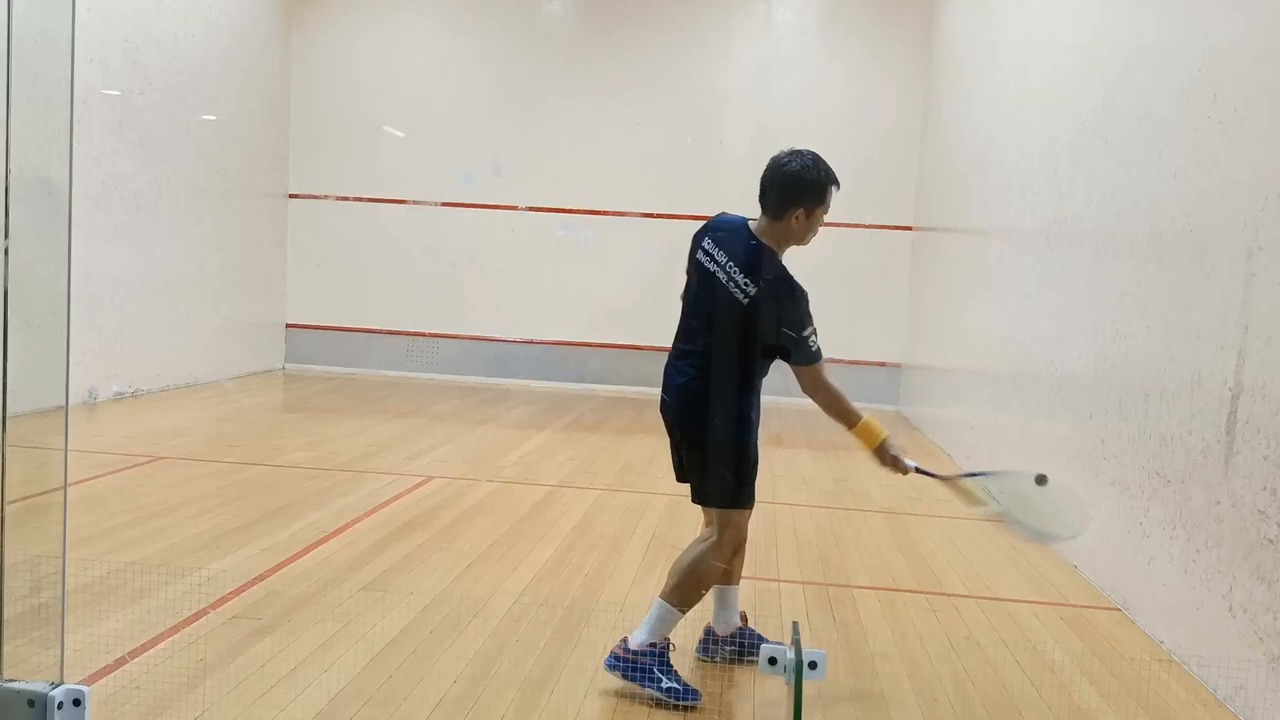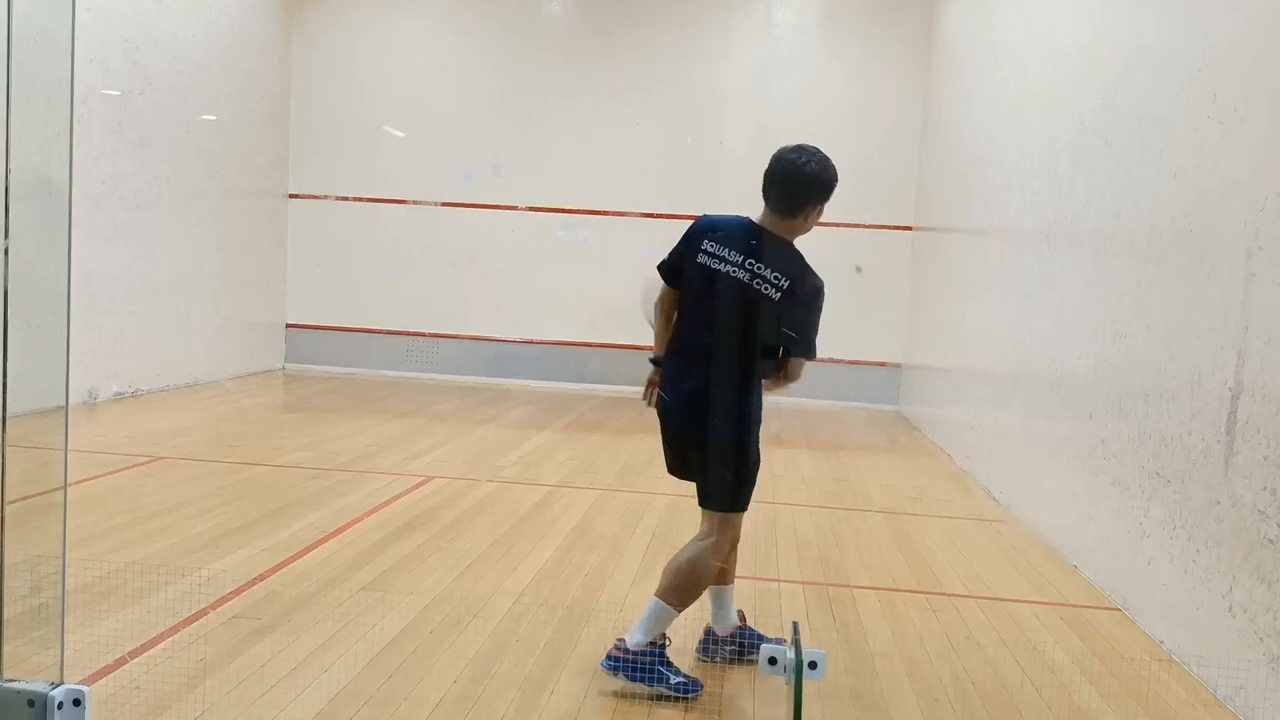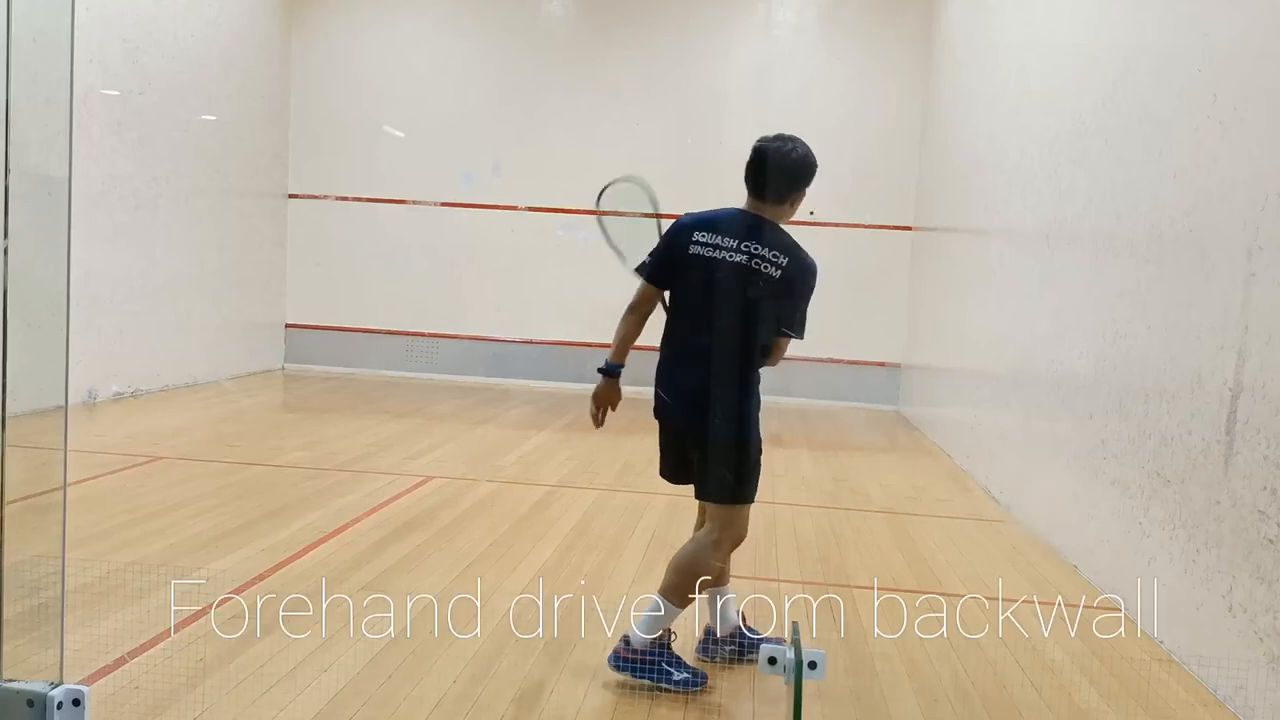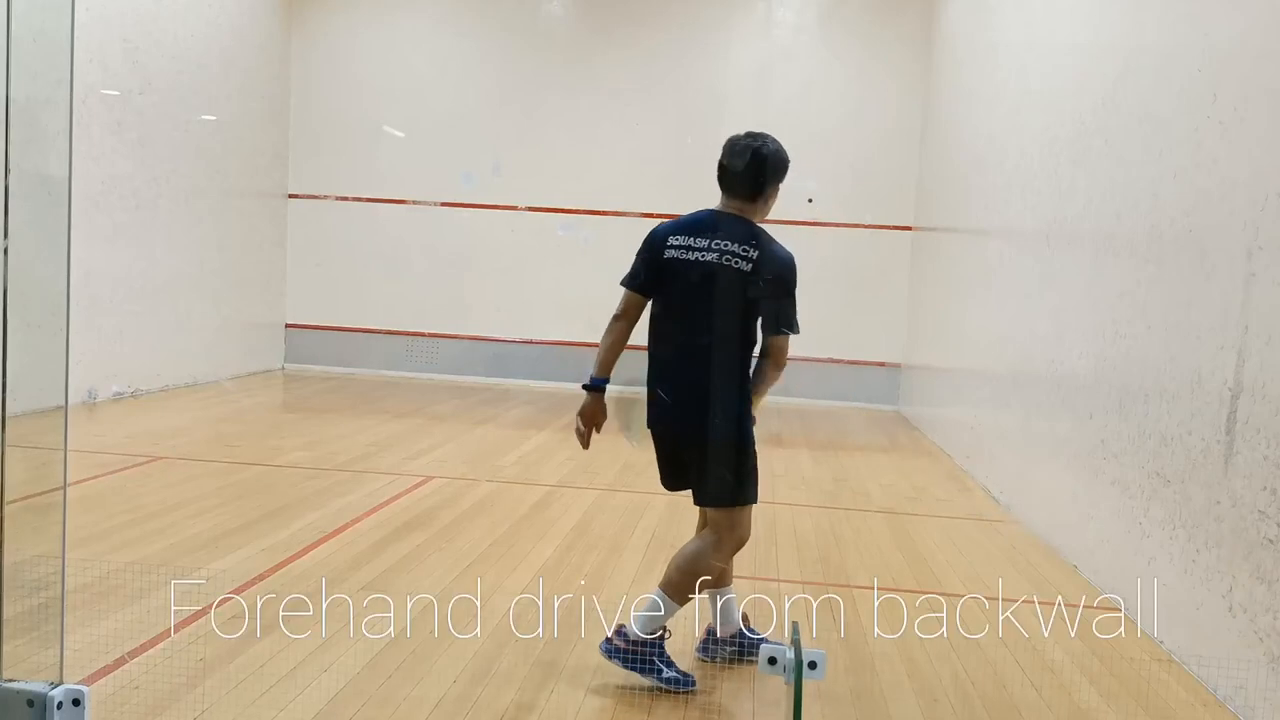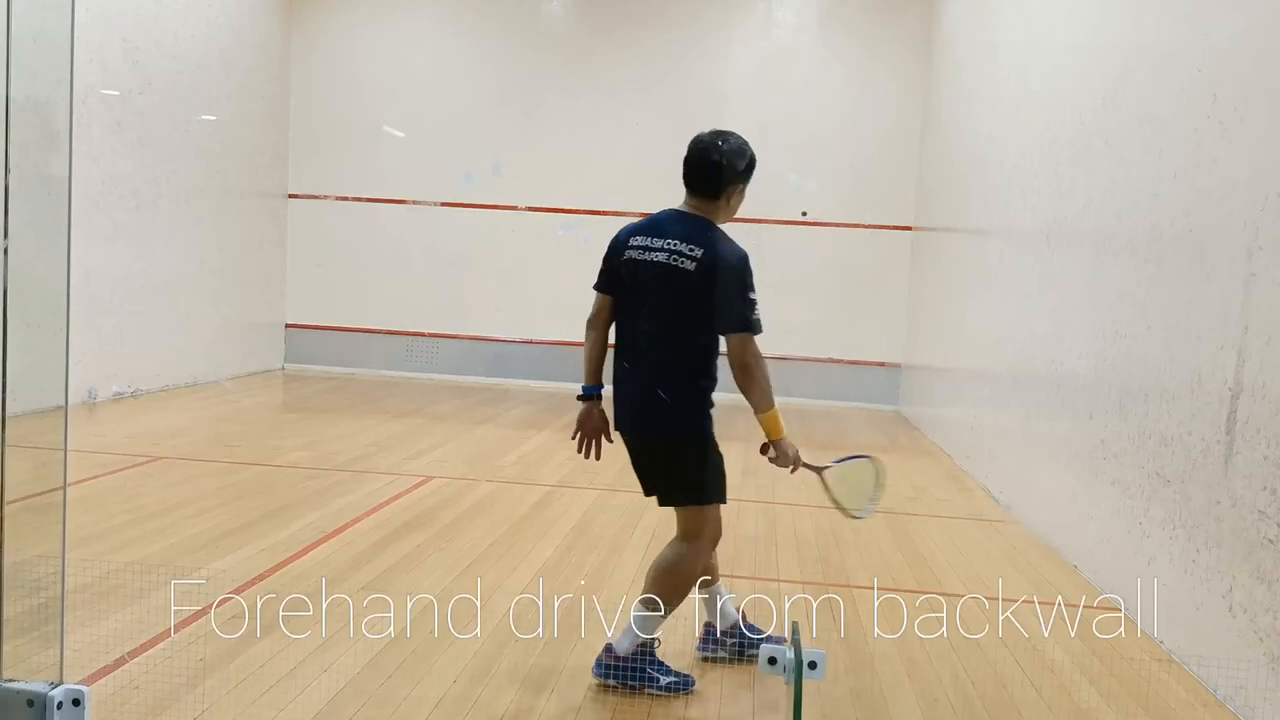
dt=0.3s
person 1, frame 1
left shoulder: (715, 230)
right shoulder: (781, 293)
right elbow: (815, 384)
right wrist: (876, 439)
left hip: (683, 395)
right hip: (720, 412)
left knee: (731, 517)
right knee: (722, 534)
left ankle: (726, 630)
right ankle: (640, 648)
person 1, frame 2
left shoulder: (704, 231)
right shoulder: (804, 285)
left elbow: (664, 304)
right elbow: (788, 369)
left wrist: (660, 366)
left hip: (677, 400)
right hip: (728, 414)
left knee: (720, 518)
right knee: (718, 534)
left ankle: (724, 630)
right ankle: (636, 647)
person 1, frame 3
left shoulder: (690, 229)
right shoulder: (798, 266)
left elbow: (639, 305)
right elbow: (773, 352)
left wrist: (611, 372)
left hip: (674, 399)
right hip: (730, 409)
left knee: (713, 515)
right knee: (726, 529)
left ankle: (724, 629)
right ankle: (641, 643)
person 1, frame 4
left shoulder: (665, 236)
right shoulder: (775, 260)
left elbow: (623, 317)
right elbow: (774, 353)
left wrist: (596, 389)
right wrist: (749, 403)
left hip: (665, 407)
right hip: (718, 412)
left knee: (716, 518)
right knee: (729, 531)
left ankle: (726, 629)
right ankle: (637, 634)
person 1, frame 5
left shoulder: (630, 237)
right shoulder: (727, 258)
left elbow: (598, 322)
right elbow: (743, 354)
left wrist: (591, 397)
right wrist: (776, 431)
left hip: (633, 411)
right hip: (681, 414)
left knee: (696, 520)
right knee: (699, 532)
left ankle: (725, 626)
right ankle: (626, 651)
